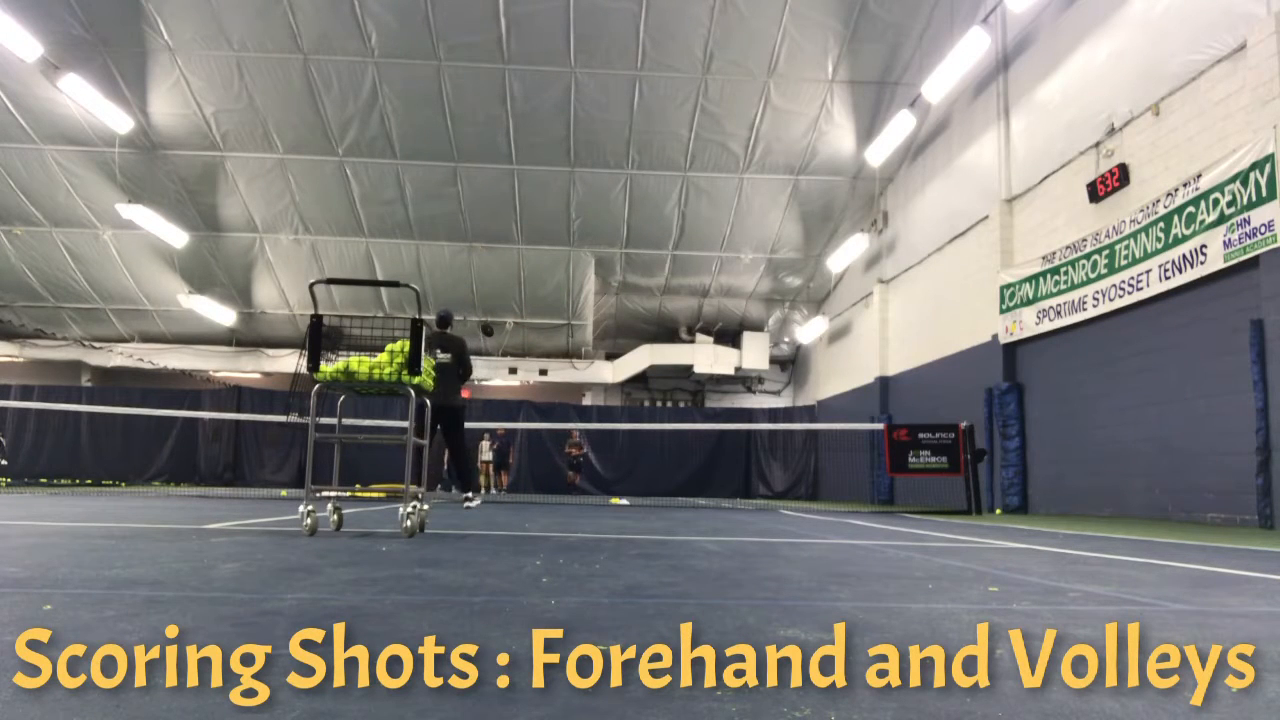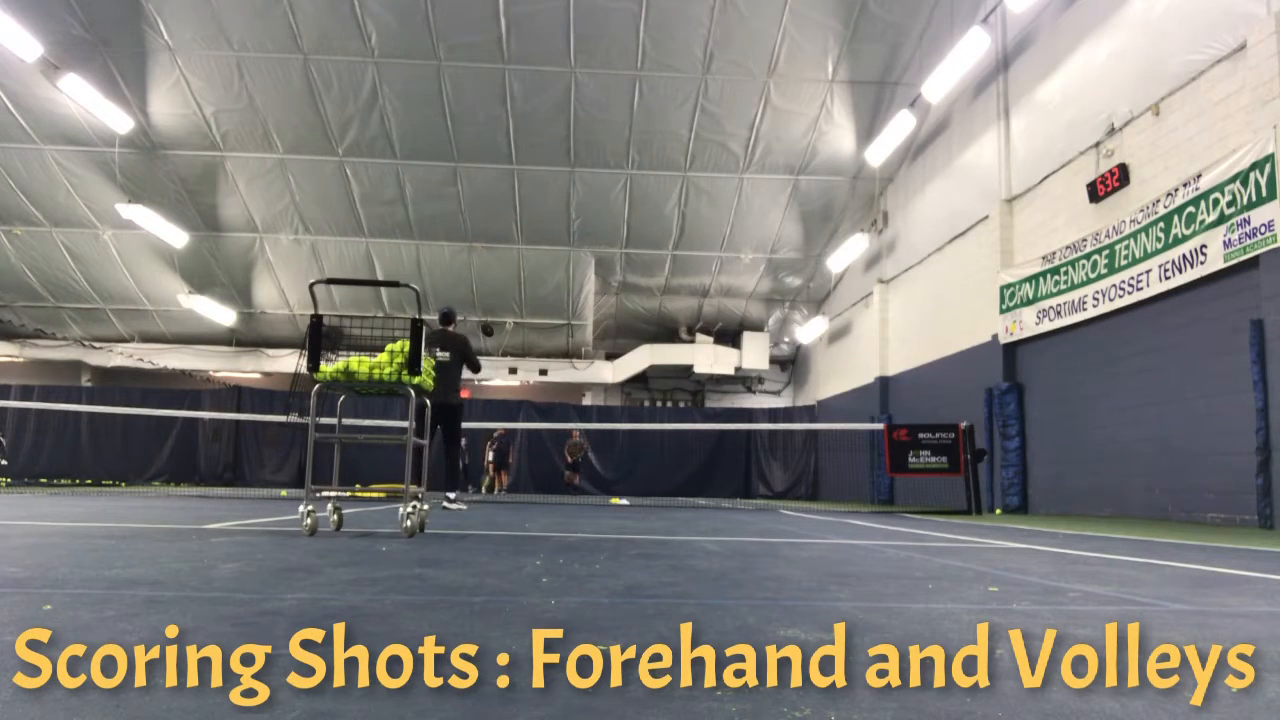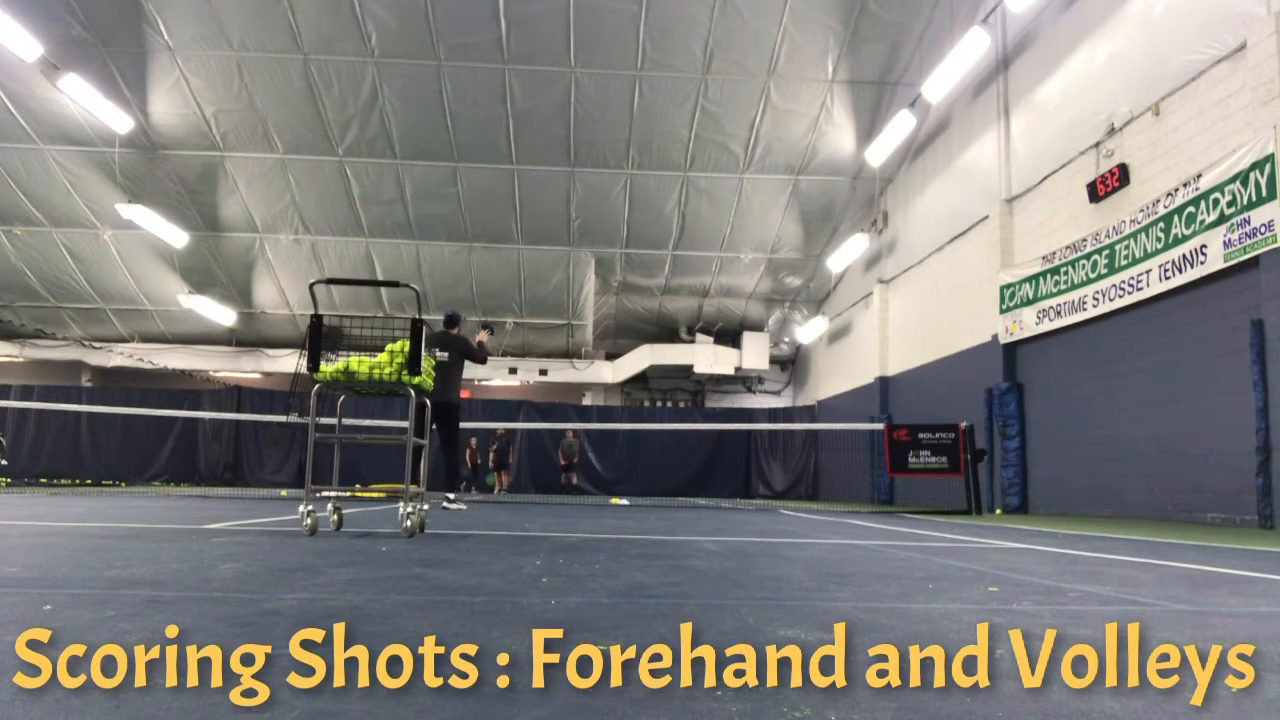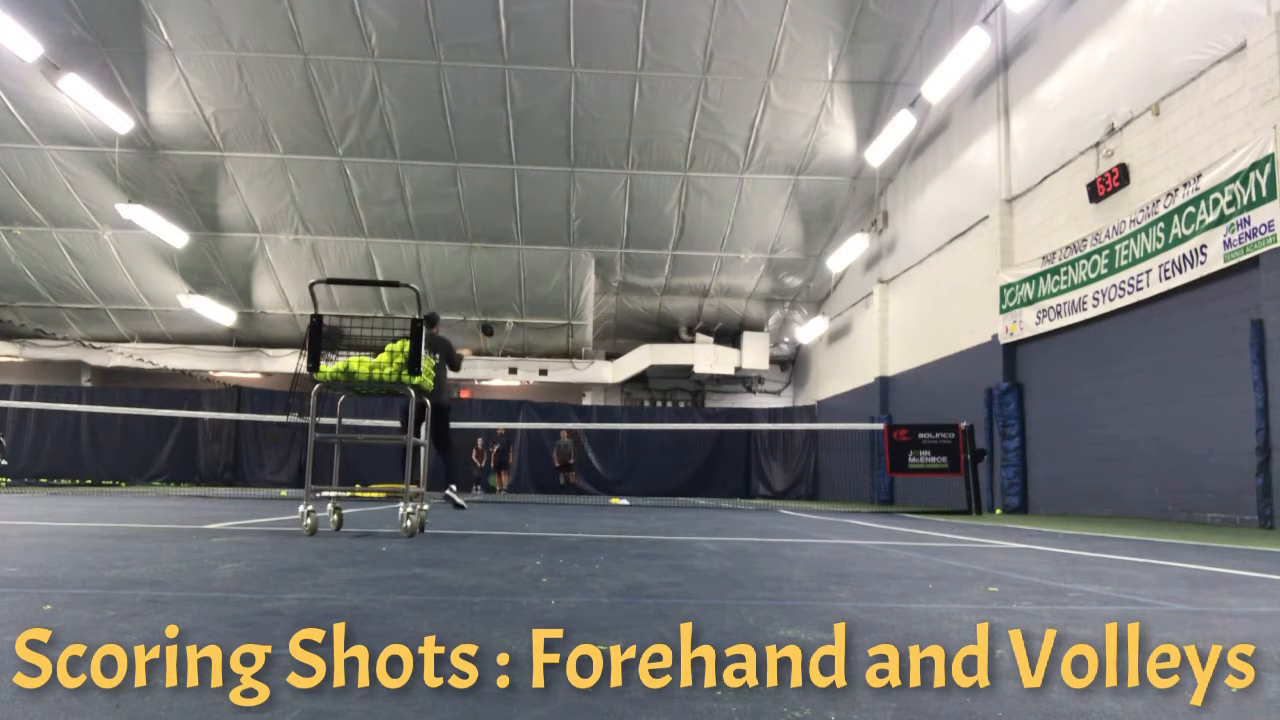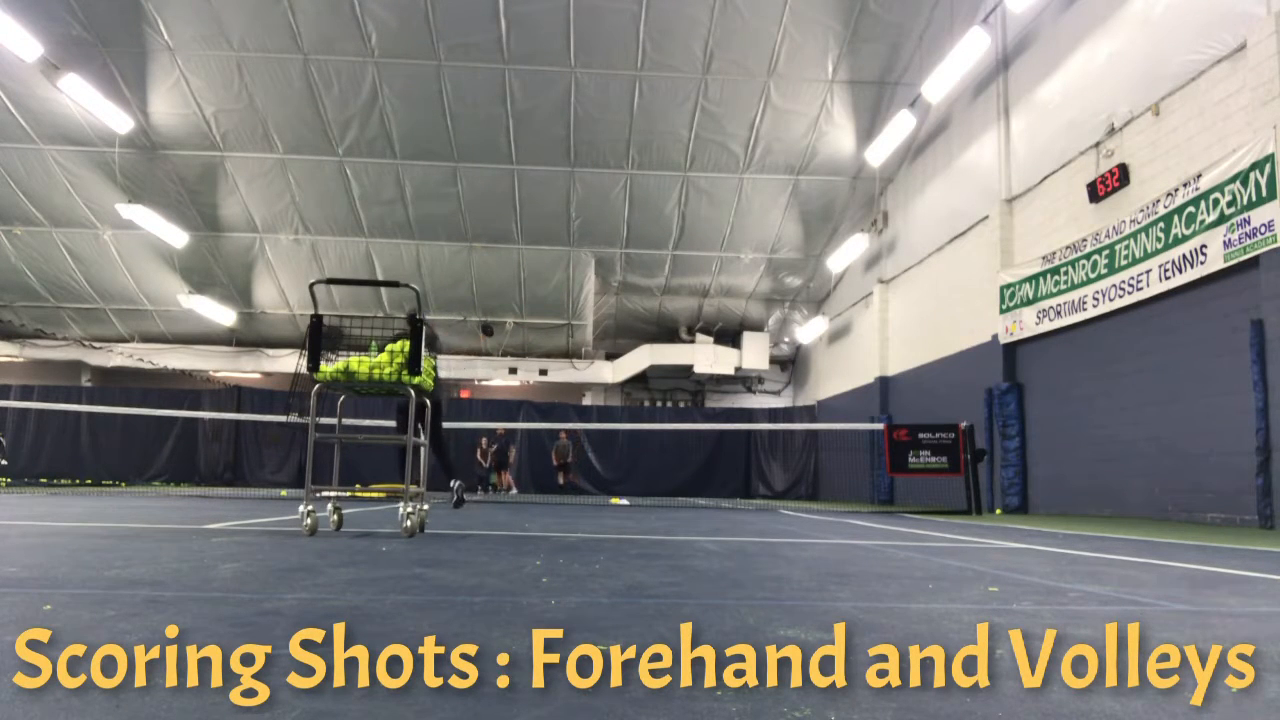
dt=0.4s
person 1, frame 1
left shoulder: (423, 342)
right shoulder: (458, 343)
right elbow: (467, 371)
left hip: (427, 402)
right hip: (452, 403)
right knee: (458, 449)
right ankle: (468, 495)
person 1, frame 2
left shoulder: (425, 339)
right shoulder: (460, 341)
right elbow: (476, 368)
right wrist: (464, 366)
left hip: (426, 400)
right hip: (450, 401)
right knee: (452, 449)
right ankle: (451, 496)
person 1, frame 3
left shoulder: (428, 340)
right shoulder: (460, 342)
right elbow: (481, 359)
right wrist: (481, 342)
right hip: (447, 401)
left knee: (416, 446)
right knee: (450, 448)
right ankle: (450, 495)
person 1, frame 4
right shoulder: (444, 343)
right elbow: (455, 366)
right wrist: (460, 355)
left hip: (412, 401)
right hip: (438, 402)
right knee: (445, 447)
right ankle: (451, 487)
person 1, frame 5
left shoulder: (402, 339)
right shoulder: (432, 339)
left hip: (409, 400)
right hip: (432, 399)
left knee: (405, 446)
right knee: (438, 443)
right ankle: (454, 481)
